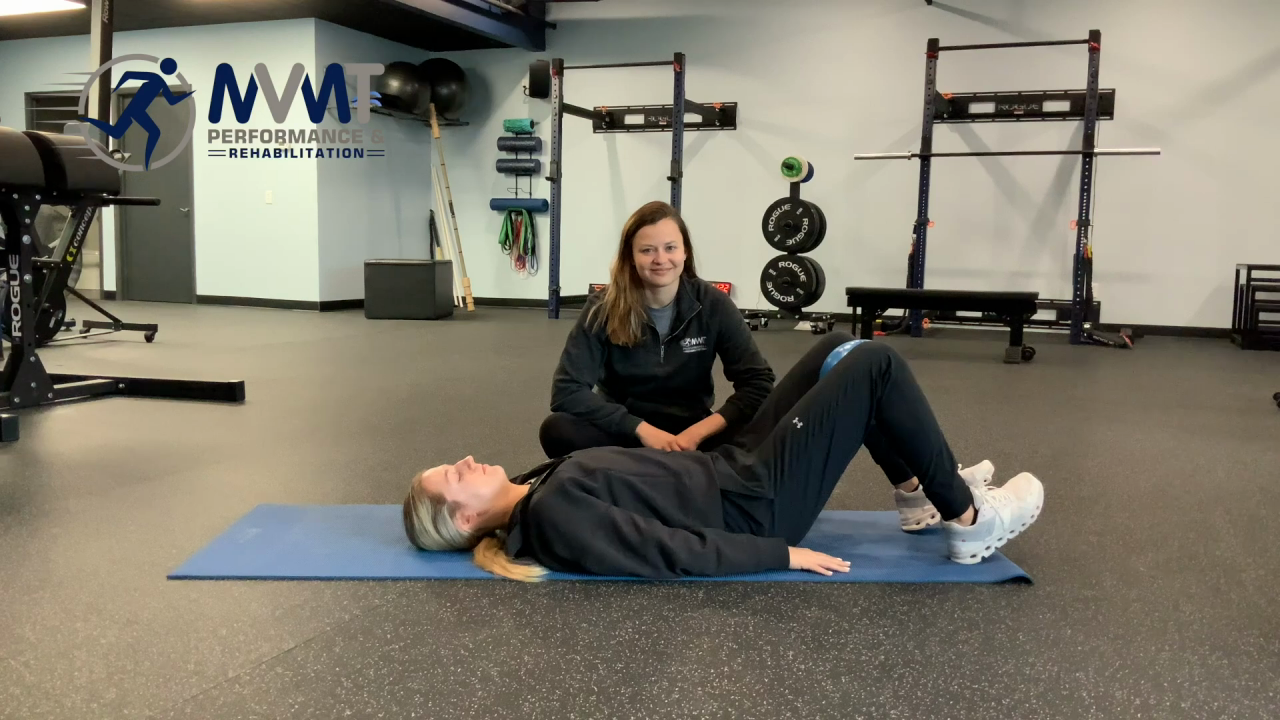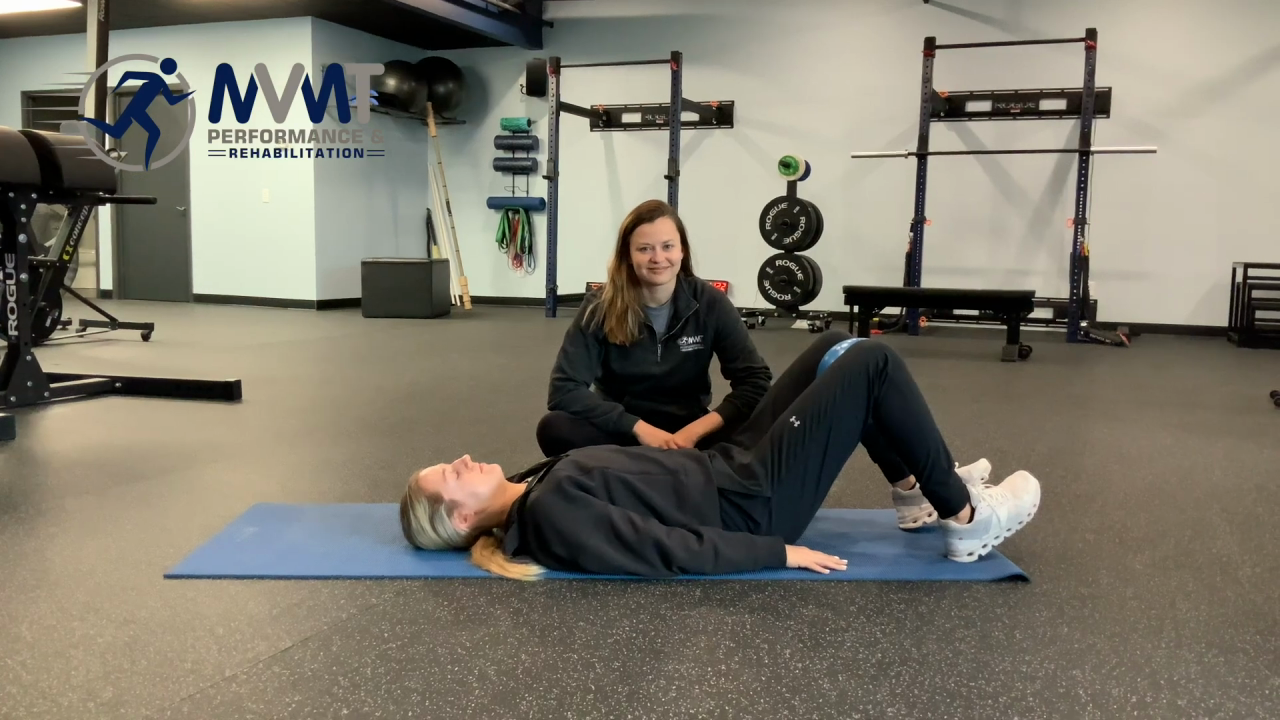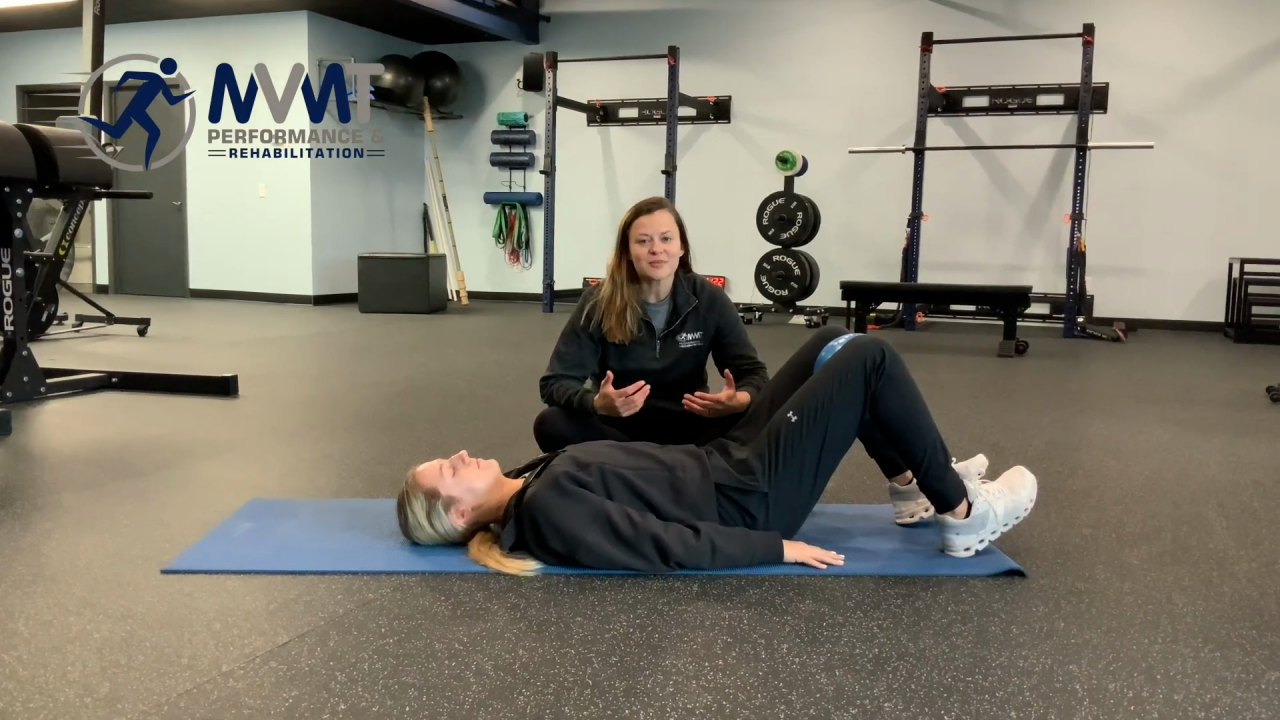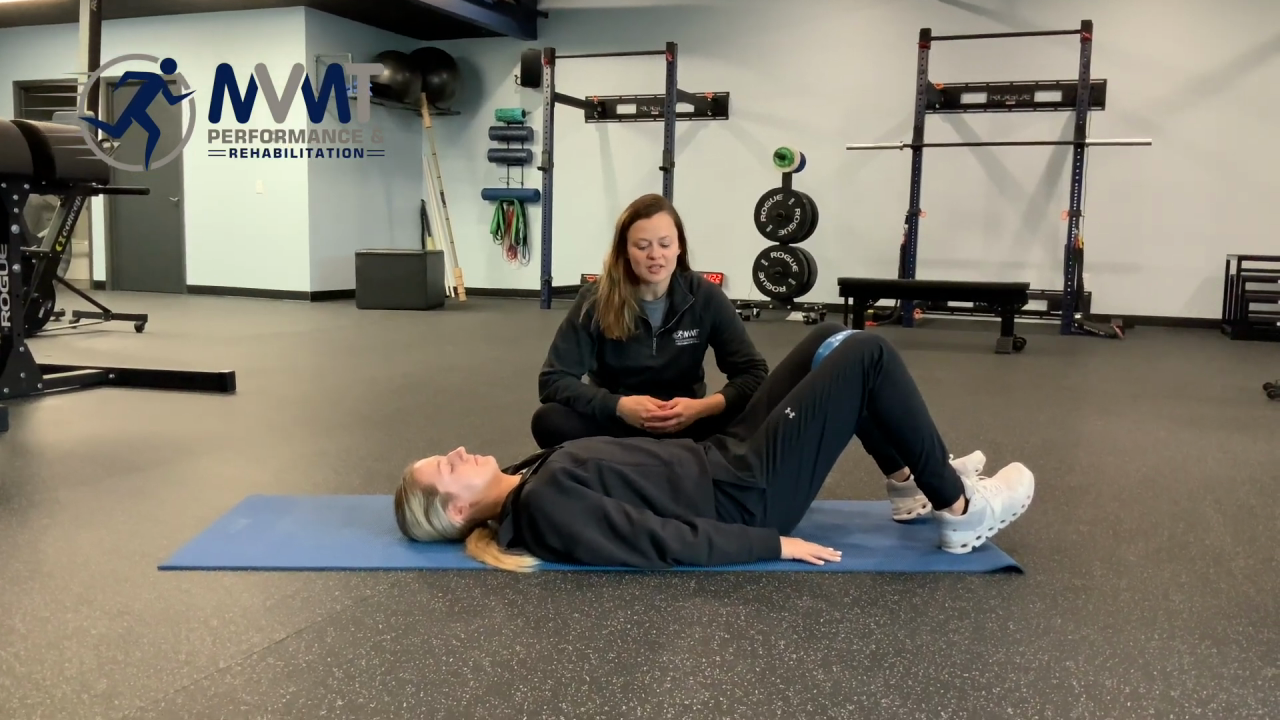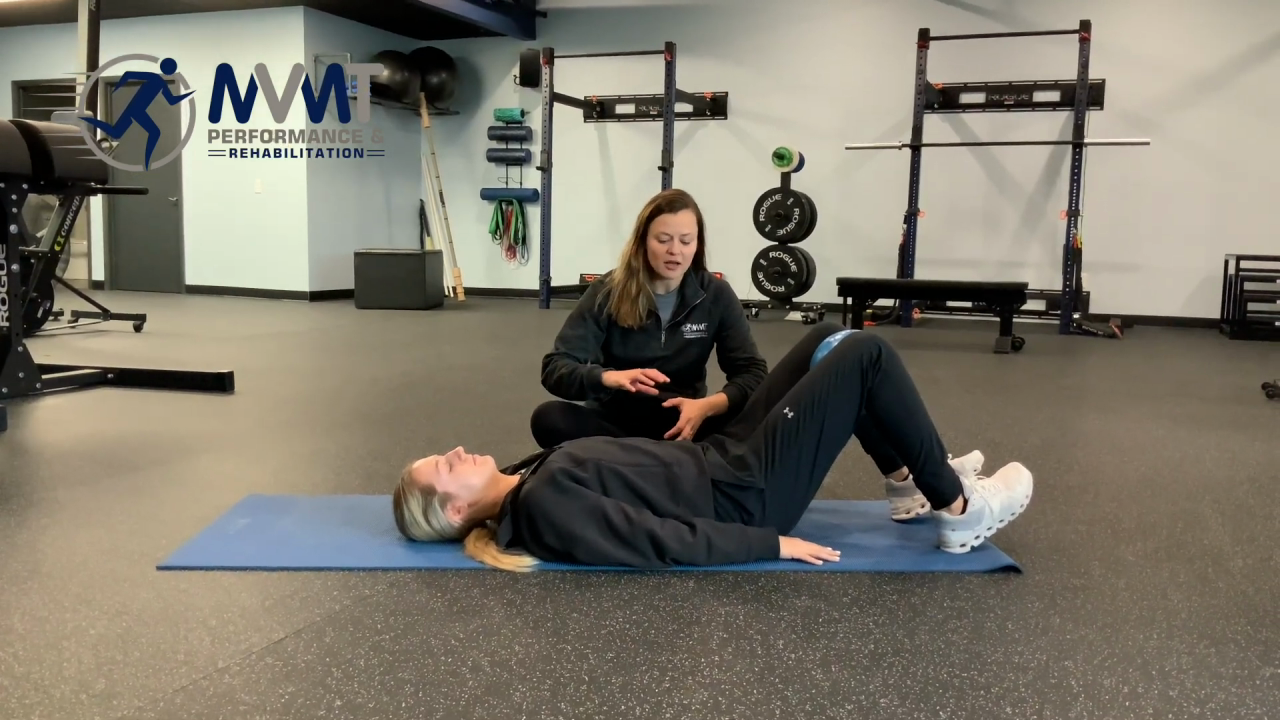
dt=1s
person 1, frame 1
left shoulder: (536, 486)
right shoulder: (552, 517)
right elbow: (676, 551)
right wrist: (783, 554)
left hip: (729, 468)
right hip: (755, 504)
left knee: (839, 349)
right knee: (876, 365)
left ankle: (926, 489)
right ankle: (968, 520)
person 1, frame 2
left shoulder: (533, 486)
right shoulder: (550, 515)
right elbow: (674, 550)
right wrist: (780, 553)
left hip: (725, 468)
right hip: (752, 505)
left knee: (838, 346)
right knee: (873, 363)
left ankle: (921, 489)
right ankle: (964, 518)
person 1, frame 3
left shoulder: (531, 482)
right shoulder: (547, 511)
right elbow: (672, 545)
right wrist: (778, 548)
left hip: (722, 462)
right hip: (749, 500)
left knee: (835, 342)
right knee: (871, 359)
left ankle: (917, 485)
right ankle: (962, 514)
person 1, frame 4
left shoulder: (529, 477)
right shoulder: (545, 507)
right elbow: (668, 541)
right wrist: (775, 544)
left hip: (719, 459)
right hip: (748, 495)
left knee: (833, 336)
right knee: (868, 355)
left ankle: (917, 481)
right ankle: (960, 510)
person 1, frame 5
left shoulder: (529, 477)
right shoulder: (544, 507)
right elbow: (668, 542)
right wrist: (775, 544)
left hip: (719, 460)
right hip: (747, 495)
left knee: (832, 336)
right knee: (867, 355)
left ankle: (914, 481)
right ankle: (958, 510)
person 2, frame 1
left shoulder: (713, 304)
right shoulder: (605, 308)
left elbow: (759, 383)
right elbow: (567, 390)
left wrist: (696, 434)
right wrist: (643, 429)
left hip: (689, 432)
right hip: (625, 432)
right knee: (557, 430)
person 2, frame 2
left shoulder: (710, 303)
right shoulder: (602, 306)
left elbow: (756, 381)
right elbow: (563, 389)
left wrist: (694, 432)
right wrist: (640, 428)
left hip: (687, 431)
right hip: (622, 432)
right knee: (554, 429)
person 2, frame 3
left shoulder: (709, 299)
right shoulder: (600, 302)
left elbow: (753, 373)
right elbow: (555, 383)
left wrist: (738, 401)
right wrist: (597, 404)
left hip: (686, 427)
right hip: (618, 429)
right knee: (550, 425)
person 2, frame 4
left shoulder: (706, 297)
right shoulder: (597, 298)
left elbow: (754, 373)
right elbow: (553, 380)
left wrist: (702, 407)
right wrist: (618, 405)
left hip: (683, 425)
right hip: (614, 424)
right knee: (547, 420)
person 2, frame 5
left shoulder: (716, 294)
right shoulder: (608, 292)
left elbow: (753, 372)
right elbow: (554, 367)
left wrist: (706, 406)
right wrist: (609, 377)
left hip: (681, 423)
right hip: (613, 420)
right knee: (547, 418)
